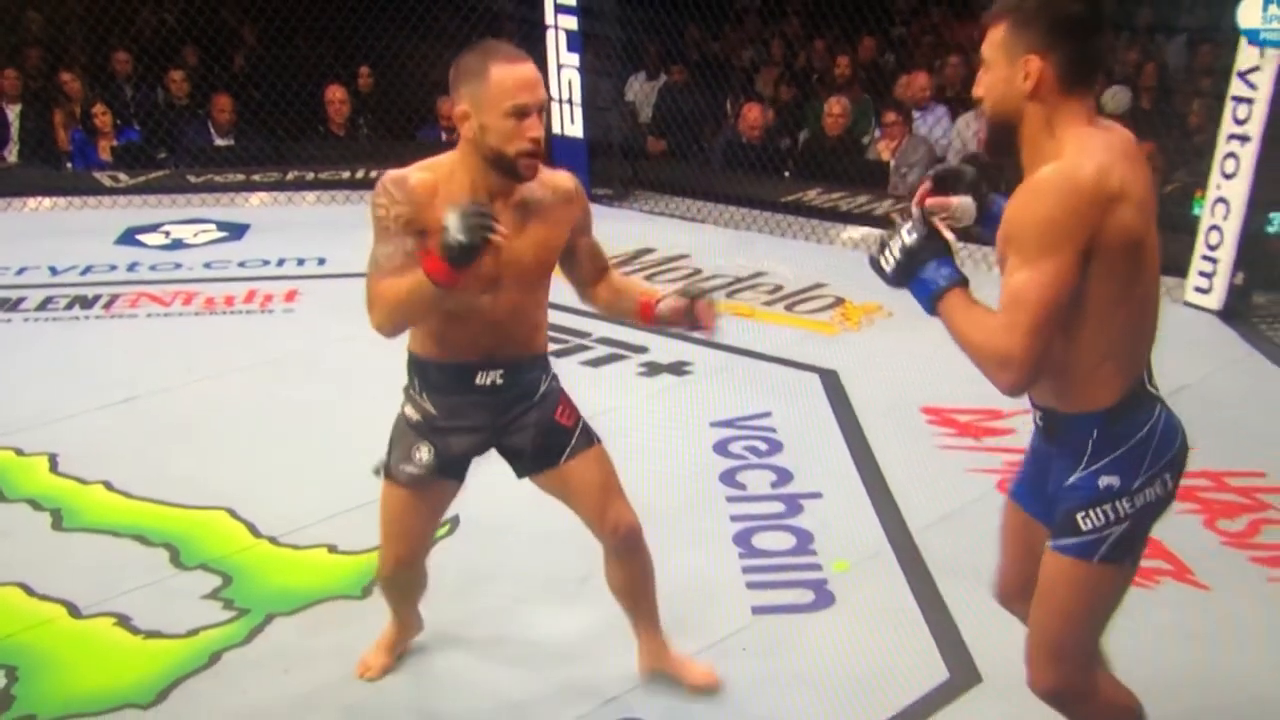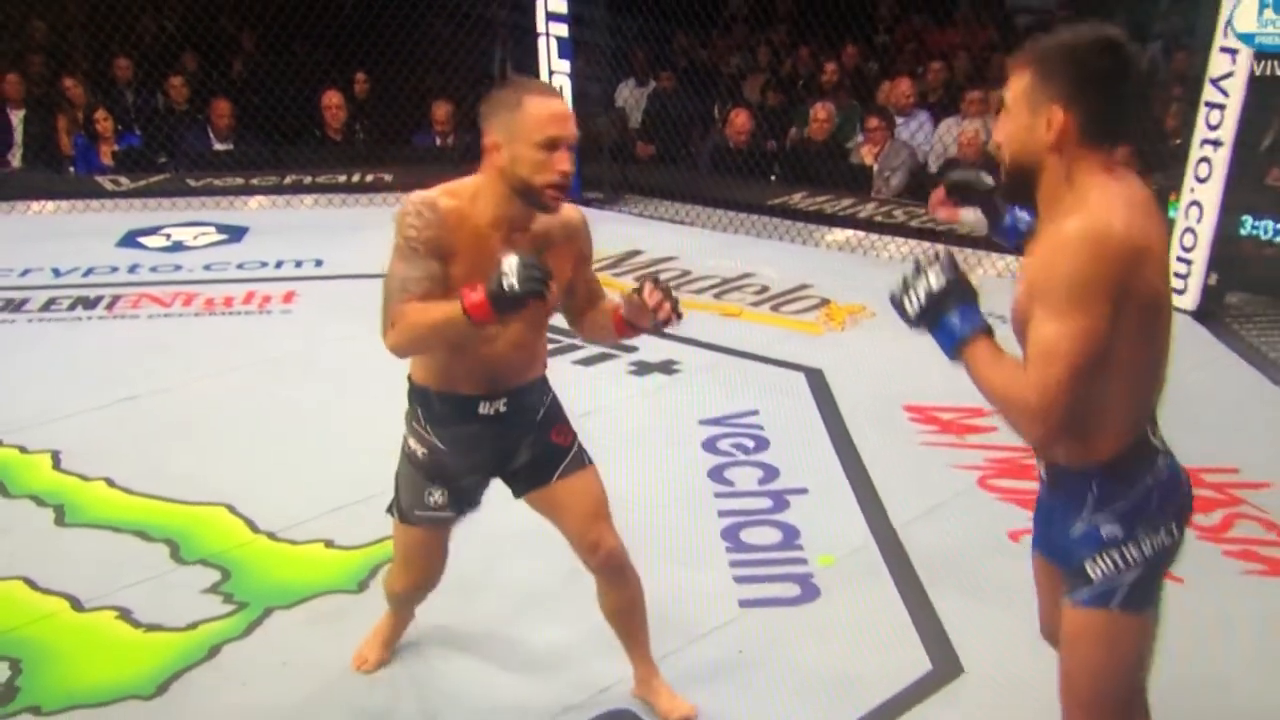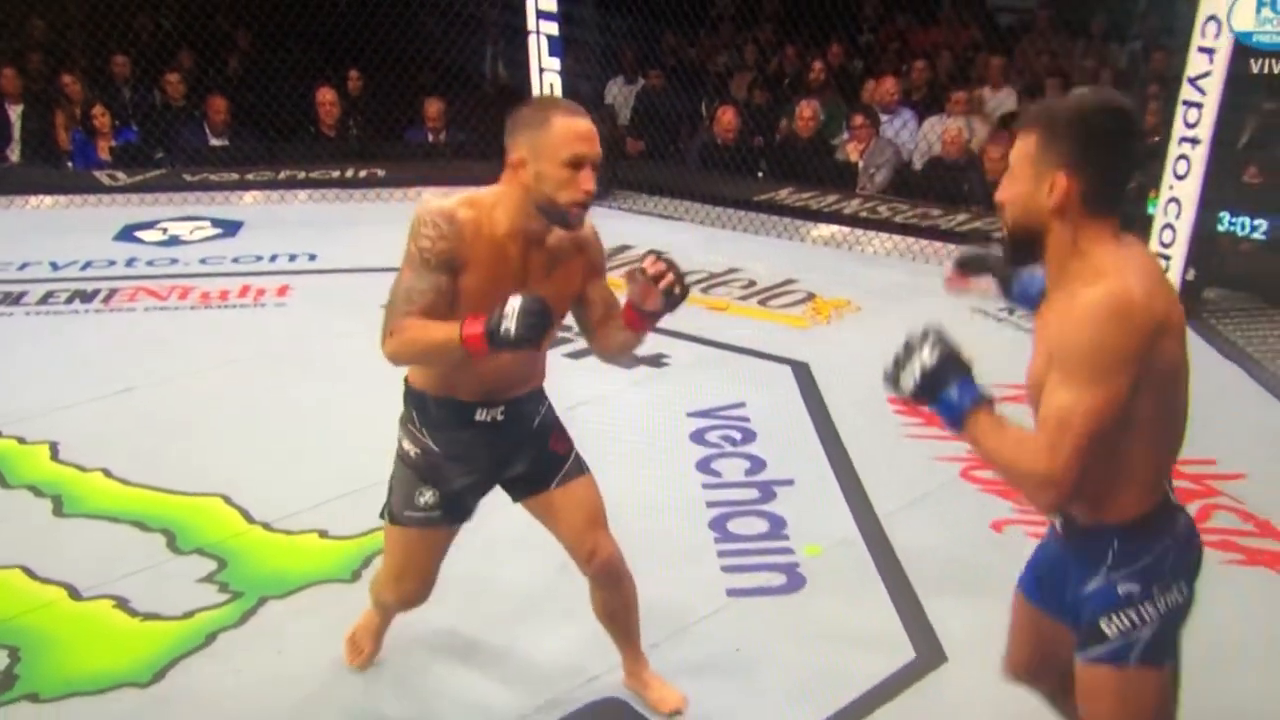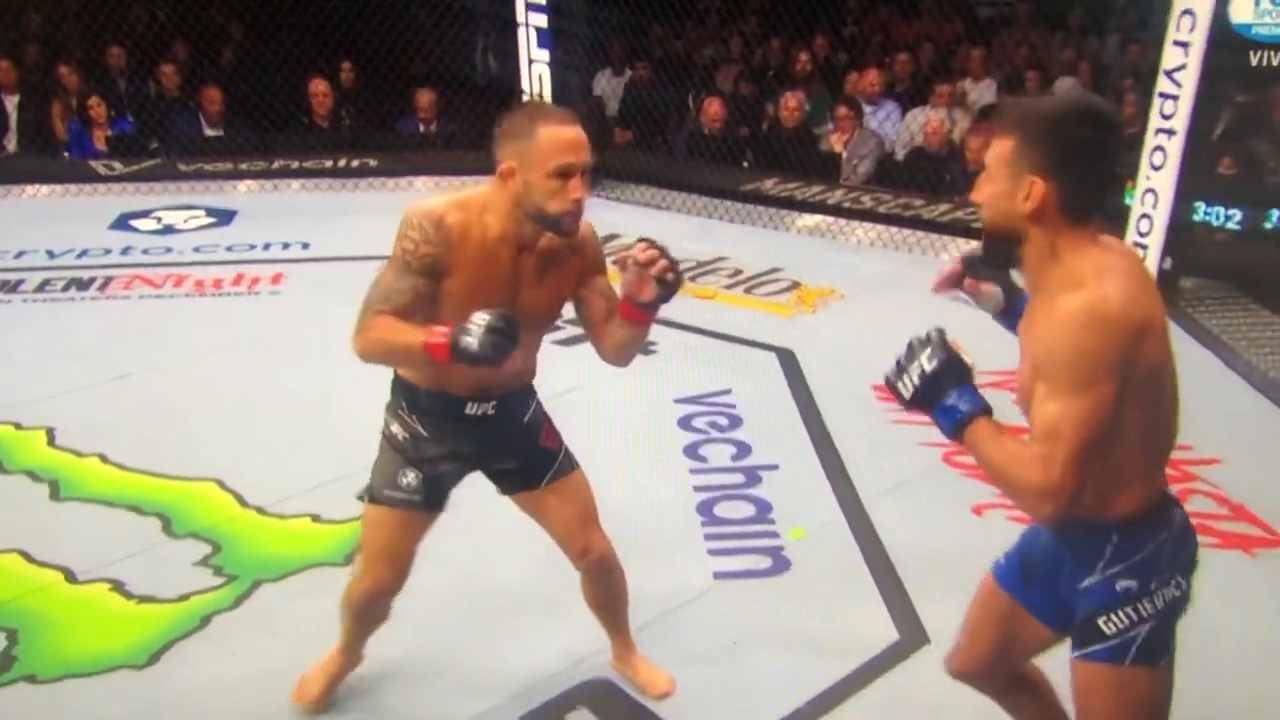
dt=0.3s
person 1, frame 1
left shoulder: (1064, 180)
right shoulder: (1109, 145)
left elbow: (1012, 364)
left wrist: (934, 274)
right wrist: (992, 213)
left hip: (1110, 450)
right hip: (1073, 432)
right knee: (1020, 593)
person 1, frame 2
left shoulder: (1089, 232)
right shoulder: (1116, 194)
left elbow: (1037, 415)
left wrist: (956, 323)
right wrist: (1004, 220)
left hip: (1115, 505)
right hip: (1080, 483)
right knee: (1071, 637)
person 1, frame 3
left shoulder: (1107, 302)
right shoulder: (1109, 261)
left elbow: (1049, 481)
left wrist: (957, 398)
right wrist: (1020, 285)
left hip: (1130, 563)
right hip: (1081, 538)
right knee: (1034, 667)
person 1, frame 4
left shoulder: (1087, 304)
right shoulder: (1091, 261)
left elbow: (1047, 491)
left wrist: (954, 405)
right wrist: (1012, 307)
left hip: (1126, 558)
right hip: (1069, 535)
right knee: (977, 663)
person 2, frame 1
left shoulder: (561, 195)
right shoulder: (408, 193)
left elbow: (598, 285)
right elbow: (384, 317)
left wrist: (664, 308)
right wrist: (446, 261)
left hip: (530, 387)
right hip: (441, 395)
left knee: (620, 526)
right knee: (397, 559)
left ankle: (654, 648)
right ankle: (403, 626)
person 2, frame 2
left shoulder: (568, 226)
right shoulder: (432, 216)
left elbow: (589, 322)
right elbow: (400, 335)
left wrist: (632, 316)
right wrist: (487, 301)
left hip: (531, 409)
right hip: (444, 420)
left knee: (606, 552)
right knee: (415, 577)
right ankle: (394, 619)
person 2, frame 3
left shoulder: (580, 241)
right shoulder: (449, 225)
left elbow: (608, 345)
right elbow: (398, 342)
left wrist: (641, 311)
right wrist: (485, 332)
left hip: (527, 418)
right hip: (441, 426)
left knee: (603, 560)
right knee: (405, 589)
left ankle: (636, 668)
right ankle: (377, 615)
person 2, frame 4
left shoulder: (578, 242)
right shoulder: (438, 228)
left elbow: (616, 351)
right elbow: (369, 337)
left wrist: (642, 303)
right wrist: (450, 342)
left hip: (514, 413)
right hip: (426, 417)
left knee: (594, 552)
right knee: (376, 582)
left ankle: (624, 652)
right ankle: (345, 656)
